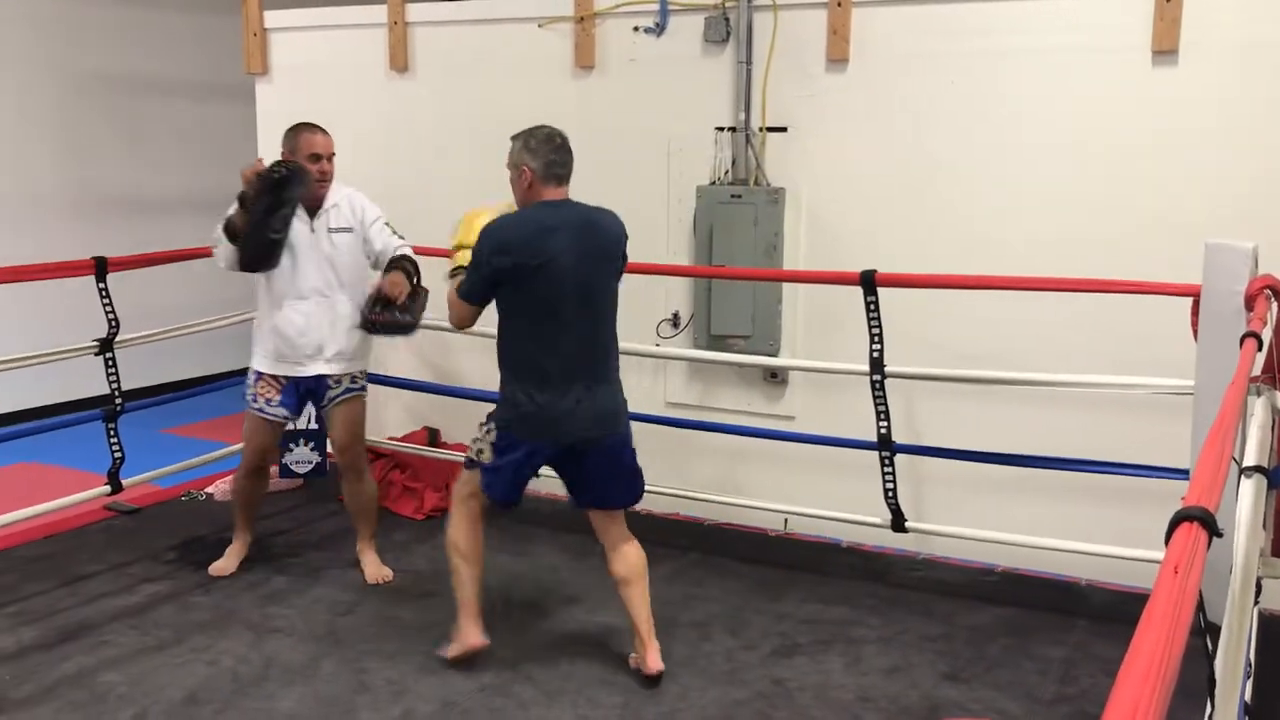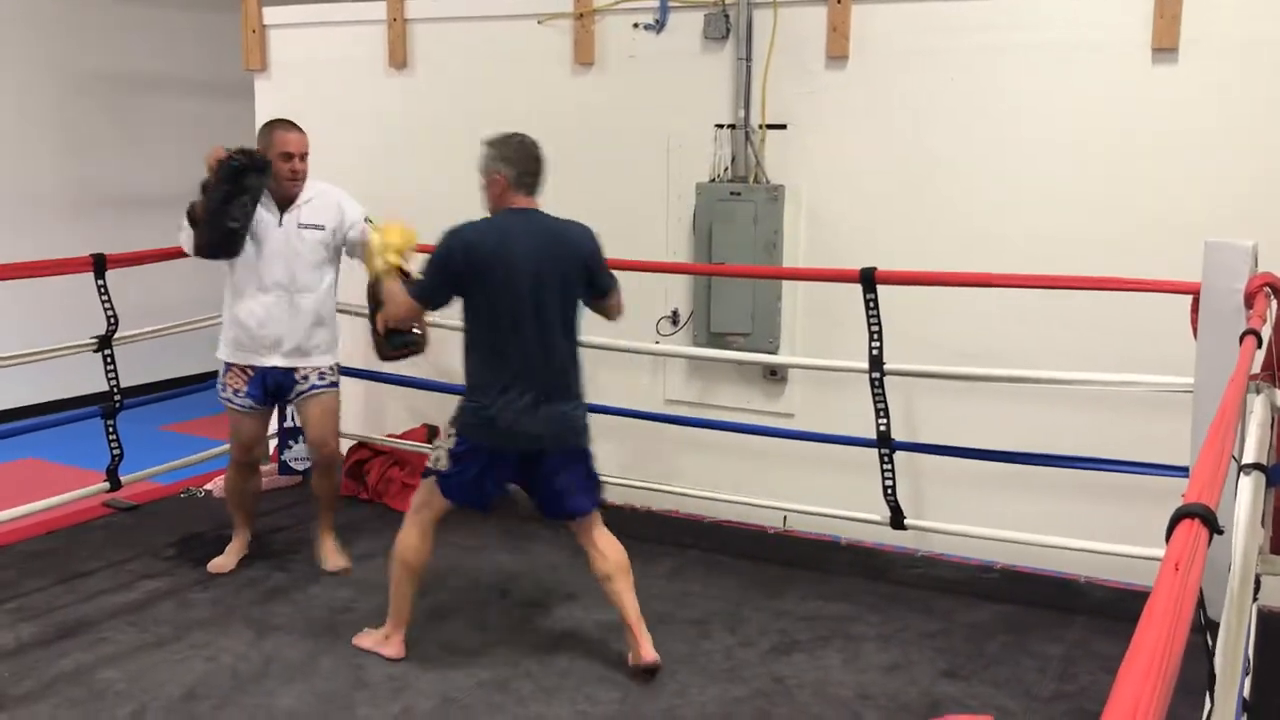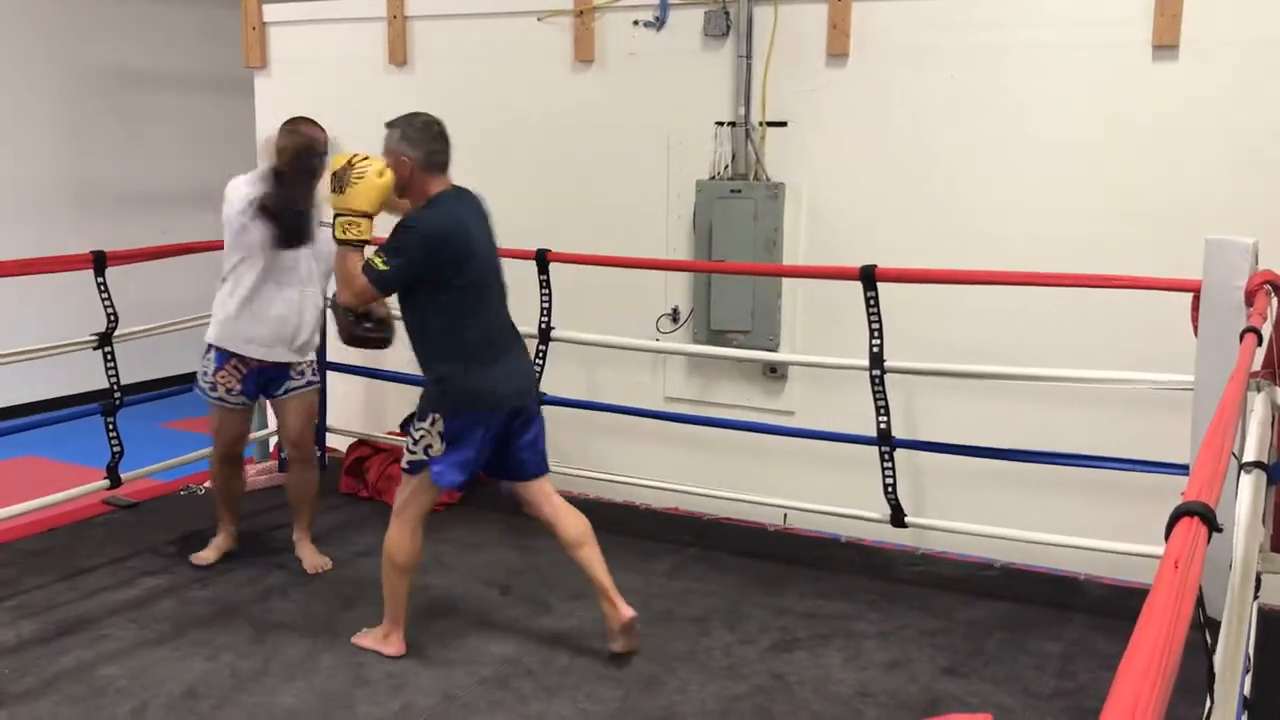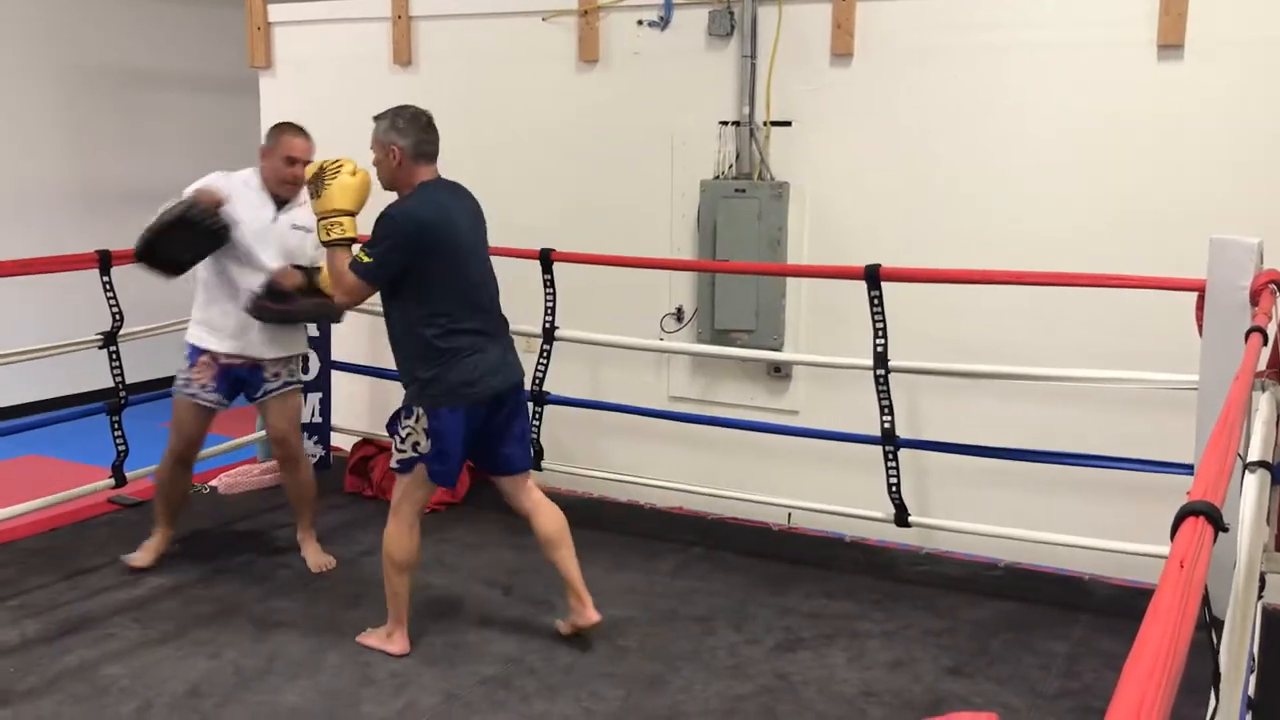
dt=0.2s
person 1, frame 1
left shoulder: (504, 236)
right shoulder: (610, 228)
left elbow: (459, 315)
left wrist: (463, 260)
left hip: (529, 415)
right hip: (602, 414)
left knee: (466, 501)
right knee: (614, 533)
left ankle: (468, 626)
right ankle: (648, 651)
person 1, frame 2
left shoulder: (467, 243)
right shoulder: (577, 239)
left elbow: (402, 312)
right elbow: (613, 308)
left hip: (490, 423)
right hip: (561, 420)
left knee: (422, 512)
right knee: (590, 530)
left ankle: (392, 635)
right ankle: (640, 642)
person 1, frame 3
left shoulder: (423, 229)
right shoulder: (464, 204)
left elbow: (355, 294)
left hip: (464, 396)
right hip: (513, 381)
left knee: (409, 506)
right knee: (543, 498)
left ankle: (390, 632)
right ankle: (614, 605)
person 1, frame 4
left shoulder: (403, 218)
right shoulder: (463, 200)
left elbow: (346, 294)
left wrist: (336, 223)
left hip: (446, 388)
right hip: (500, 373)
left knee: (406, 504)
right knee: (524, 492)
left ankle: (395, 631)
right ankle: (581, 604)
person 2, frame 1
left shoulder: (355, 205)
left elbow: (393, 249)
right elbow: (230, 256)
left wrist: (400, 274)
right wrist: (247, 200)
left hip: (342, 359)
right hip: (278, 361)
left knee: (352, 458)
right knee: (254, 460)
left ankle: (367, 548)
right ankle: (241, 541)
person 2, frame 2
left shoulder: (332, 202)
left elbow: (372, 244)
right elbow: (196, 243)
left hip: (311, 353)
right hip: (248, 353)
left knee: (324, 450)
right knee: (244, 454)
left ankle: (326, 532)
right ankle: (241, 537)
person 2, frame 3
right shoulder: (250, 188)
right elbow: (266, 224)
right wrist: (284, 168)
left hip: (295, 351)
right hip: (237, 344)
left knee: (301, 447)
right knee: (228, 447)
left ankle: (304, 537)
right ankle: (225, 531)
person 2, frame 4
left shoulder: (311, 208)
right shoulder: (223, 187)
left elbow: (323, 268)
right wrist: (194, 208)
left hip: (279, 348)
right hip: (216, 343)
left knee: (289, 445)
right knee: (182, 447)
left ankle: (308, 537)
right ankle: (161, 532)
